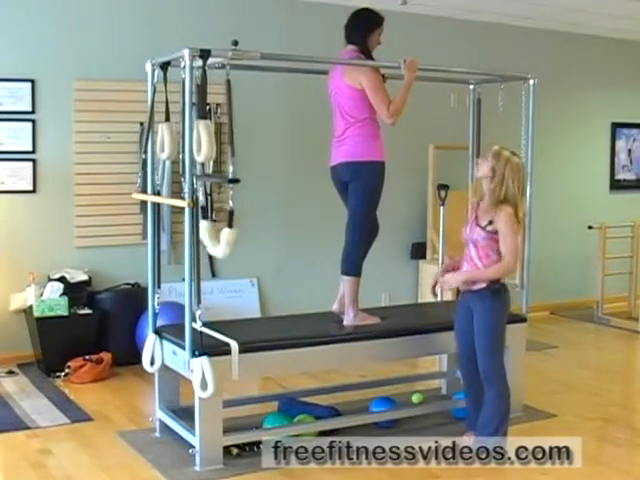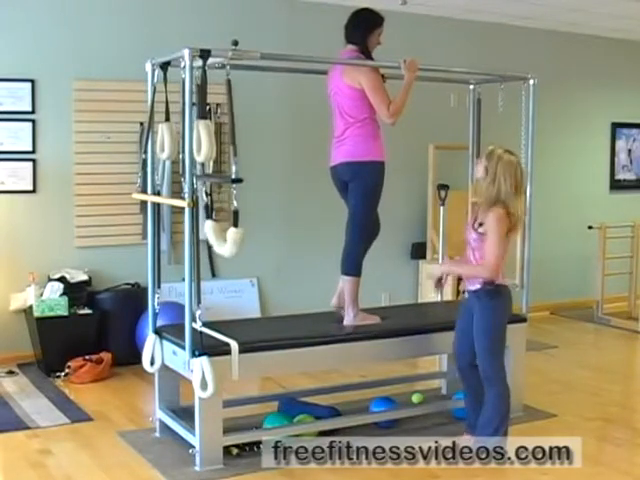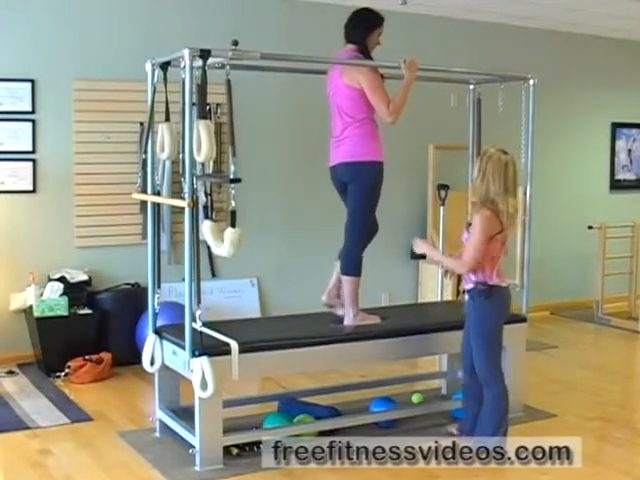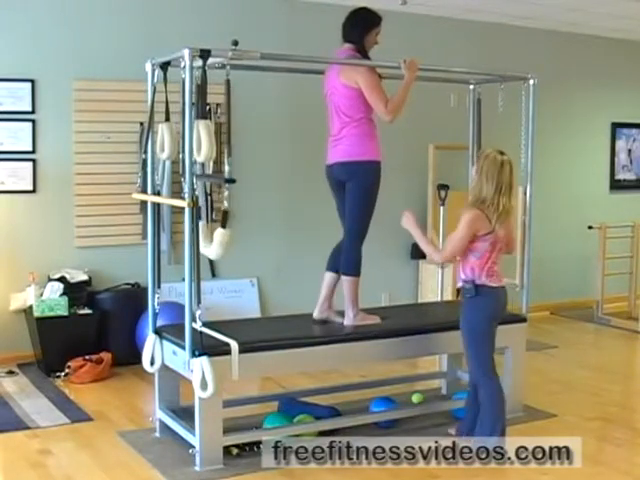
dt=0.2s
person 1, frame 1
left shoulder: (336, 69)
right shoulder: (363, 68)
right elbow: (389, 115)
left wrist: (378, 81)
right wrist: (408, 79)
left hip: (340, 162)
right hip: (363, 160)
left knee: (365, 229)
right knee: (358, 233)
left ankle: (343, 300)
right ankle: (352, 311)
person 1, frame 2
left shoulder: (336, 68)
right shoulder: (363, 68)
right elbow: (389, 115)
left wrist: (377, 81)
right wrist: (408, 79)
left hip: (340, 162)
right hip: (363, 160)
left knee: (367, 227)
right knee: (358, 232)
left ankle: (342, 295)
right ankle: (352, 312)
person 1, frame 3
left shoulder: (335, 68)
right shoulder: (362, 67)
right elbow: (389, 114)
right wrist: (409, 79)
left hip: (339, 161)
right hip: (362, 160)
left knee: (365, 227)
right knee: (357, 232)
left ankle: (334, 291)
right ankle: (352, 311)
person 1, frame 4
left shoulder: (333, 67)
right shoulder: (360, 66)
right elbow: (388, 113)
right wrist: (408, 78)
left hip: (336, 162)
right hip: (360, 160)
left knee: (351, 232)
right knee: (354, 235)
left ankle: (324, 304)
right ankle: (352, 312)
person 2, frame 1
left shoulder: (504, 212)
right shoulder: (478, 205)
left elbow: (508, 264)
left wrist: (463, 276)
right wrist: (447, 268)
left hip: (489, 297)
right hip: (467, 296)
left knee: (490, 369)
right knee: (467, 363)
left ankle: (491, 437)
right ankle: (477, 425)
person 2, frame 2
left shoulder: (497, 214)
right shoulder: (482, 207)
left elbow: (490, 268)
left wrist: (448, 268)
right wrist: (450, 265)
left hip: (490, 298)
right hip: (474, 296)
left knee: (490, 370)
right knee: (464, 360)
left ankle: (491, 438)
right ankle: (478, 426)
person 2, frame 3
left shoulder: (485, 215)
right shoulder: (499, 211)
left elbow: (467, 265)
left wrist: (431, 252)
right wrist: (447, 259)
left hip: (486, 298)
right hip: (480, 295)
left knee: (488, 371)
right knee: (472, 365)
left ankle: (491, 440)
right ankle: (472, 427)
person 2, frame 4
left shoulder: (474, 215)
right shoulder: (502, 213)
left elbow: (441, 257)
right elbow: (509, 248)
left wrist: (414, 228)
left hip: (479, 296)
right hip: (492, 293)
left knee: (483, 370)
right knee: (478, 365)
left ankle: (491, 441)
right ankle: (471, 427)
